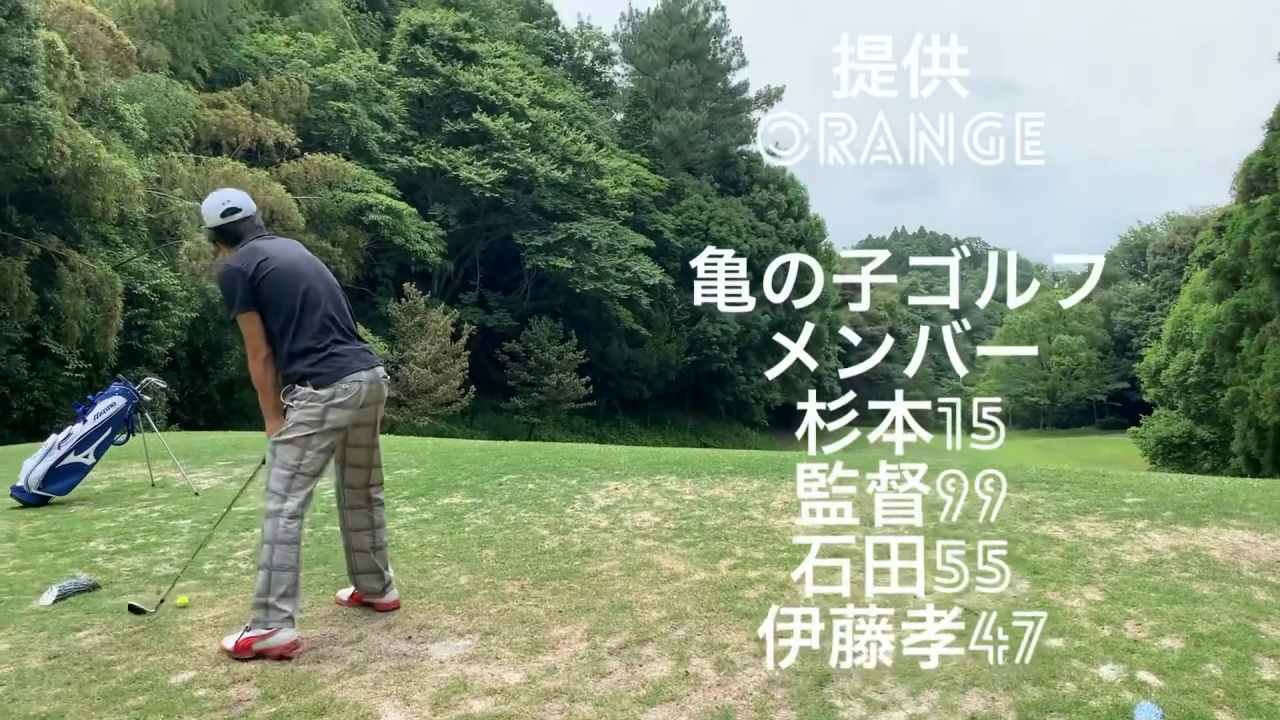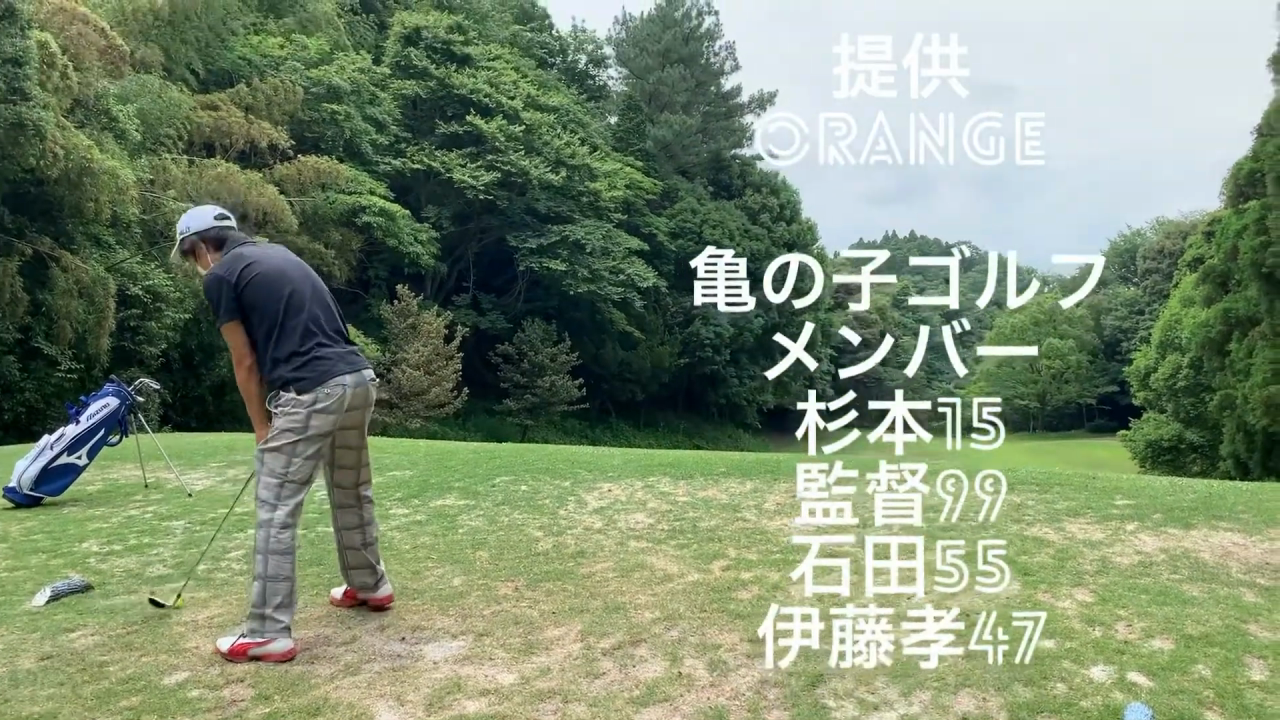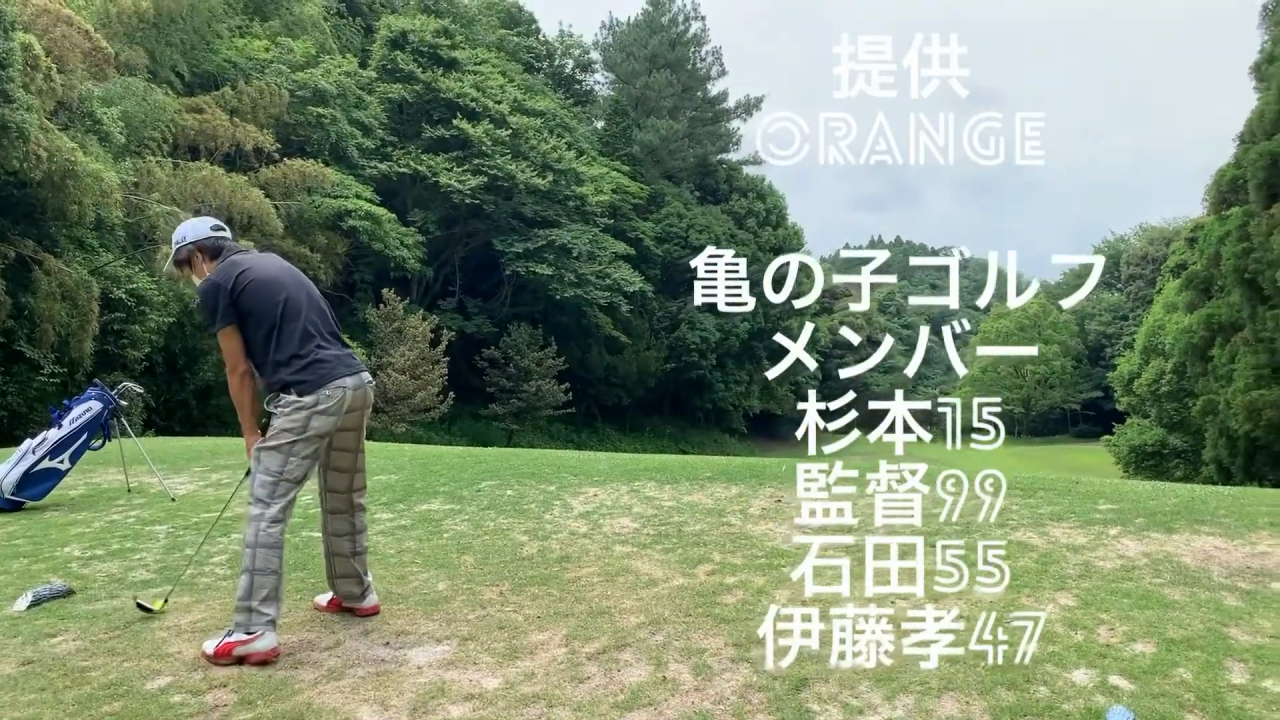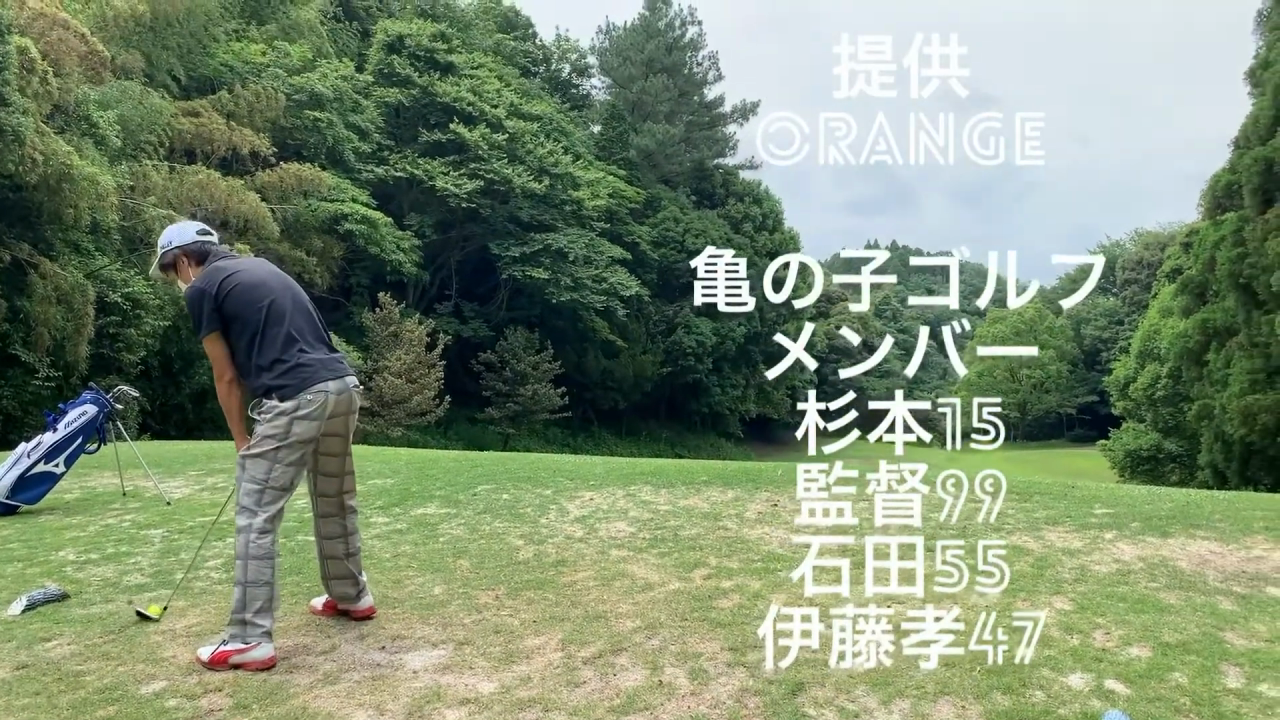
dt=0.3s
person 1, frame 1
left shoulder: (235, 269)
right shoulder: (294, 249)
left elbow: (261, 355)
left wrist: (273, 417)
right wrist: (283, 412)
left hip: (324, 390)
right hip: (370, 376)
left knee: (284, 506)
right knee: (362, 492)
left ankle: (273, 624)
right ankle: (376, 587)
person 1, frame 2
left shoulder: (220, 277)
right shoulder: (278, 253)
left elbow: (246, 363)
left wrist: (261, 426)
right wrist: (269, 422)
left hip: (310, 395)
right hip: (358, 378)
left knee: (276, 513)
right knee: (352, 493)
left ankle: (269, 632)
right ankle: (370, 584)
person 1, frame 3
left shoulder: (216, 285)
right shoulder: (270, 262)
left elbow: (239, 370)
left wrist: (251, 434)
right wrist: (262, 431)
left hip: (310, 395)
right hip: (356, 382)
left knee: (267, 512)
right knee: (345, 500)
left ankle: (254, 630)
right ankle: (355, 592)
person 1, frame 4
left shoulder: (201, 289)
right shoulder: (260, 267)
left elbow: (227, 376)
left wrist: (241, 439)
right wrist: (250, 438)
left hip: (295, 400)
right hip: (342, 386)
left knee: (256, 520)
right knee: (336, 502)
left ankle: (250, 639)
right ankle: (351, 595)
